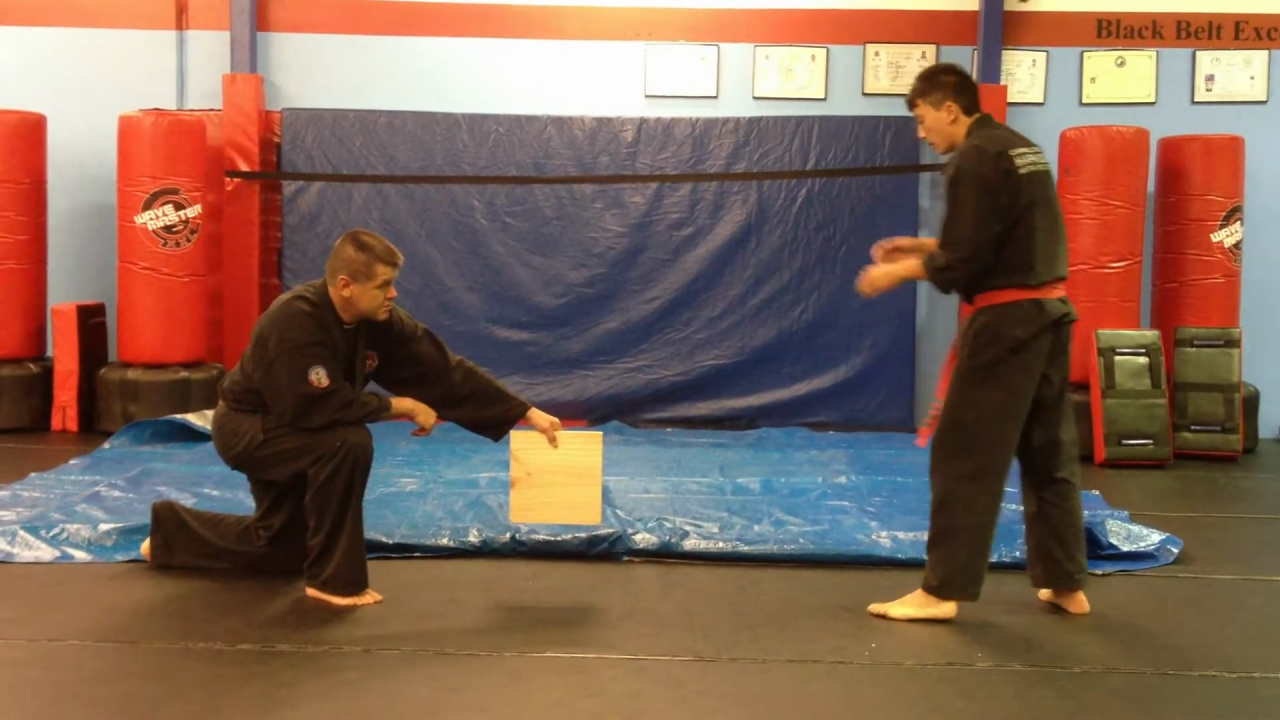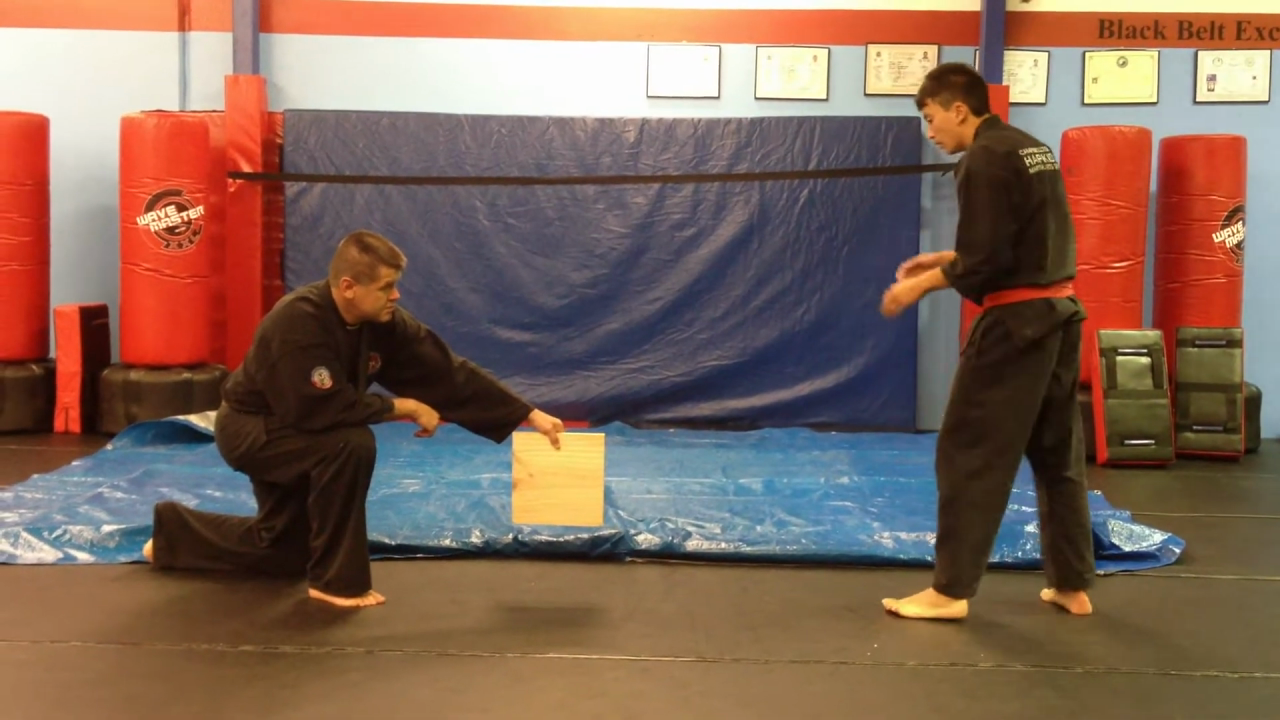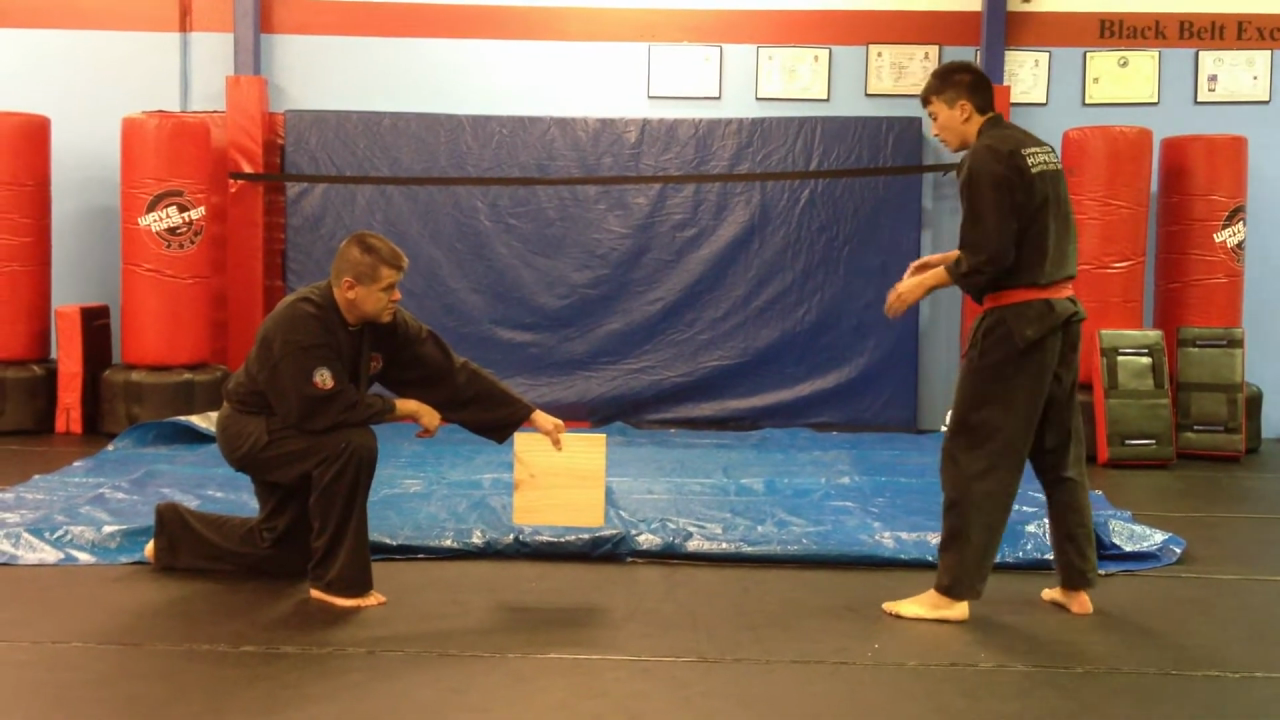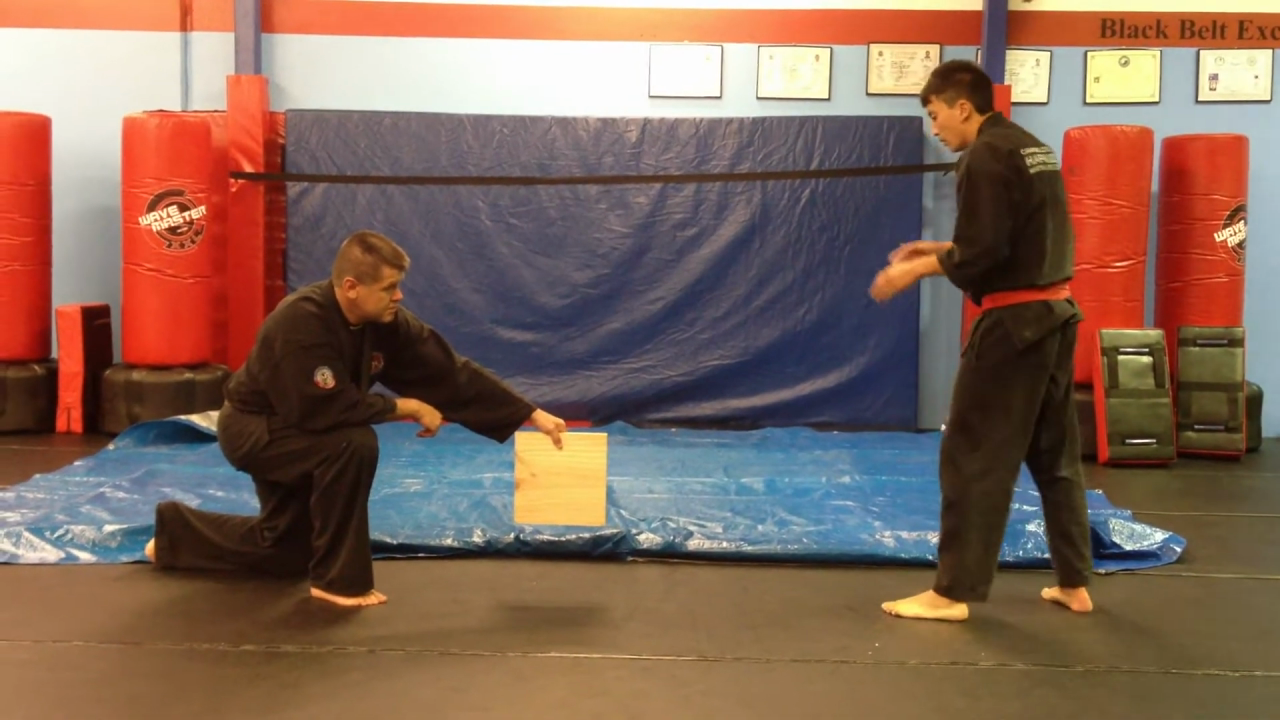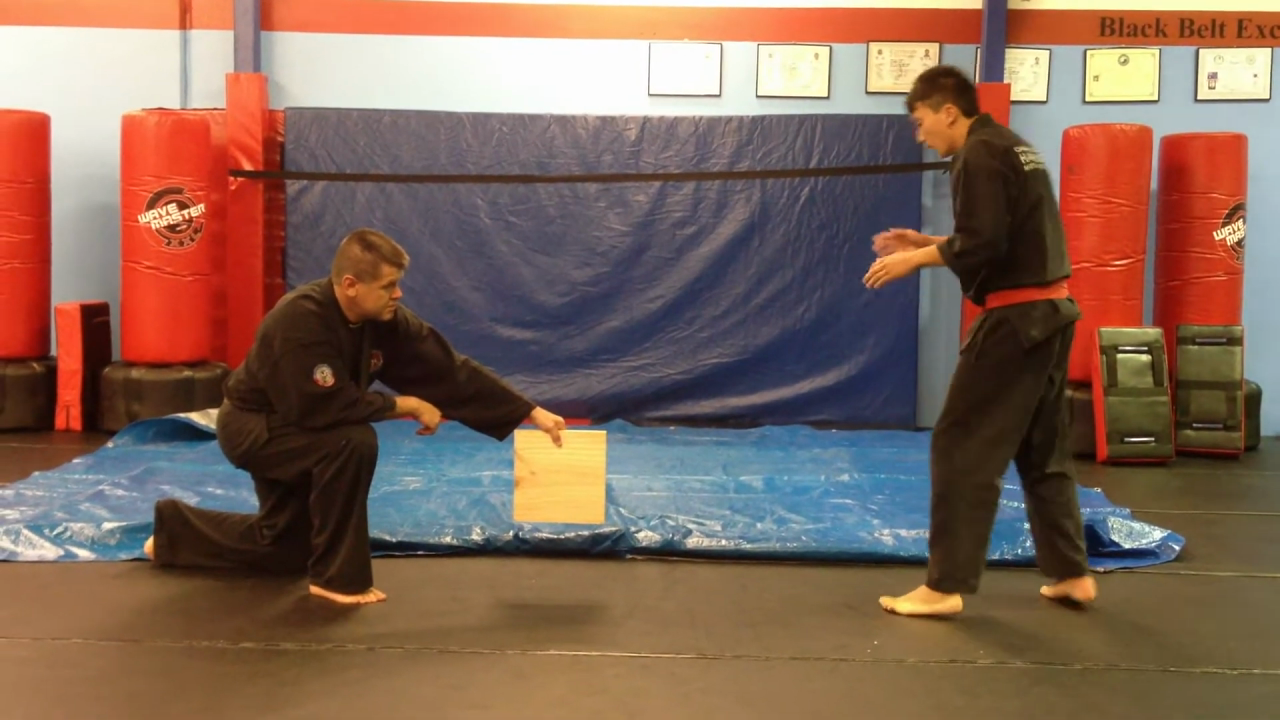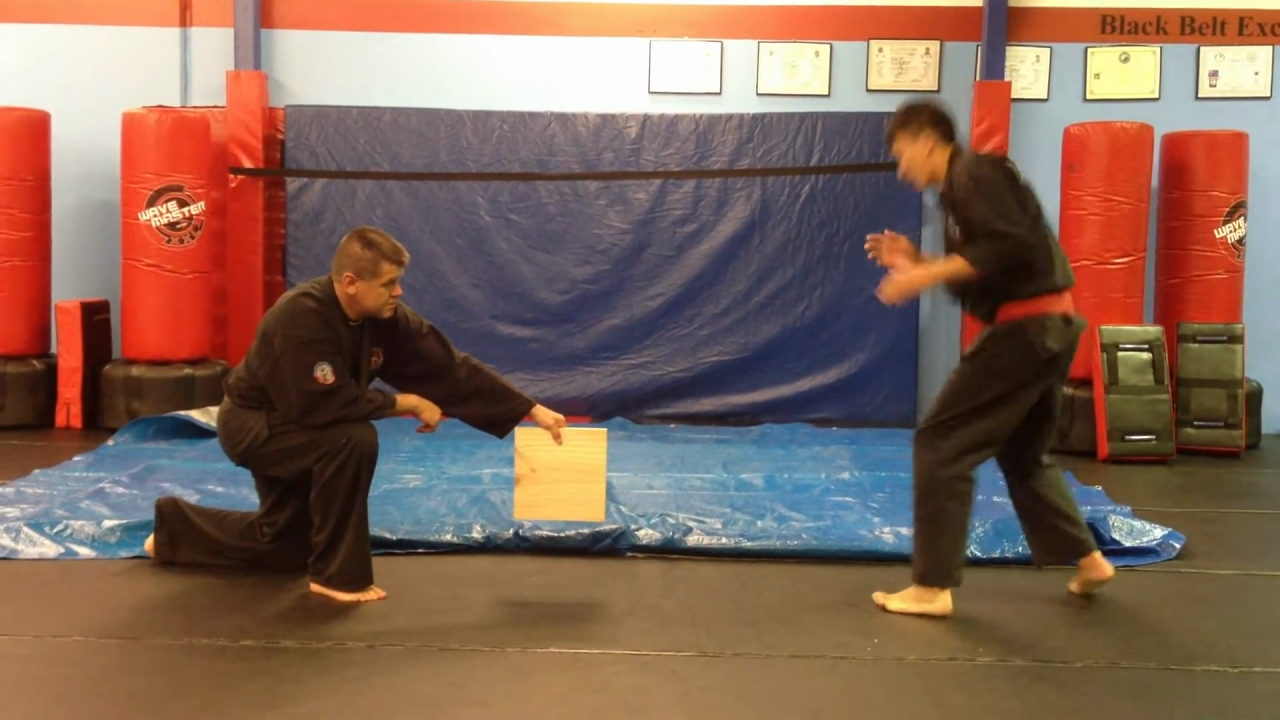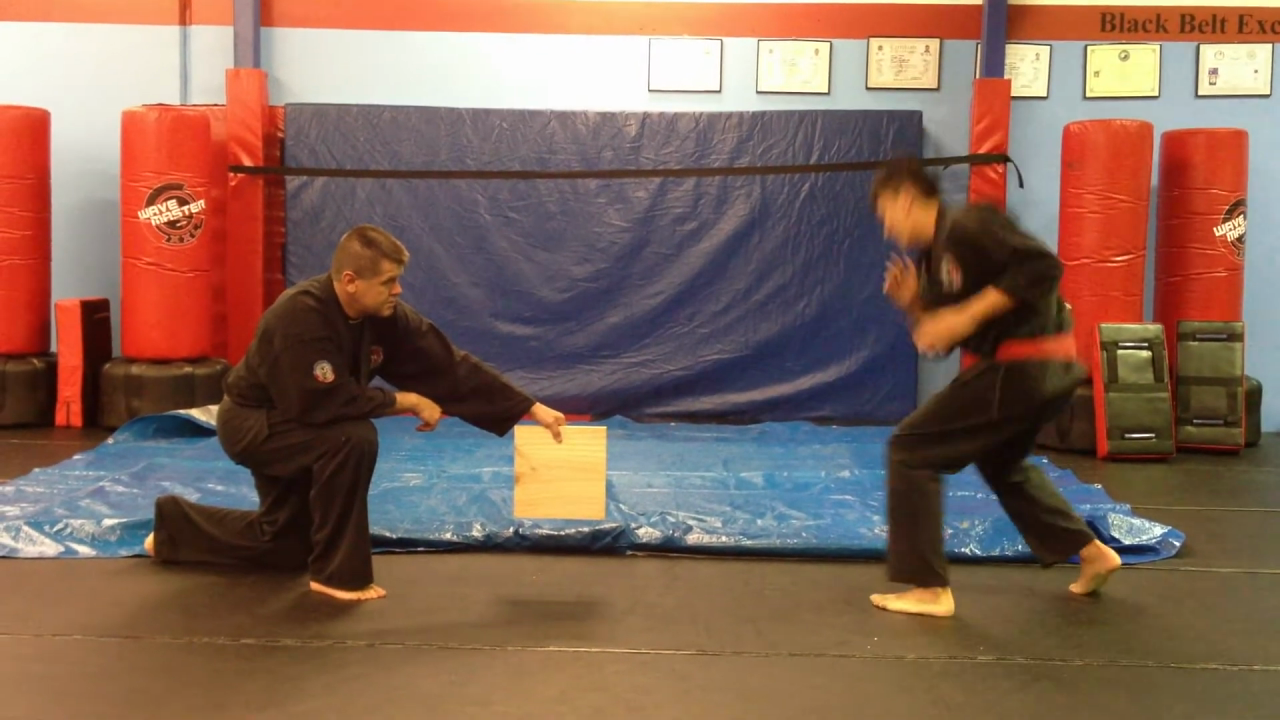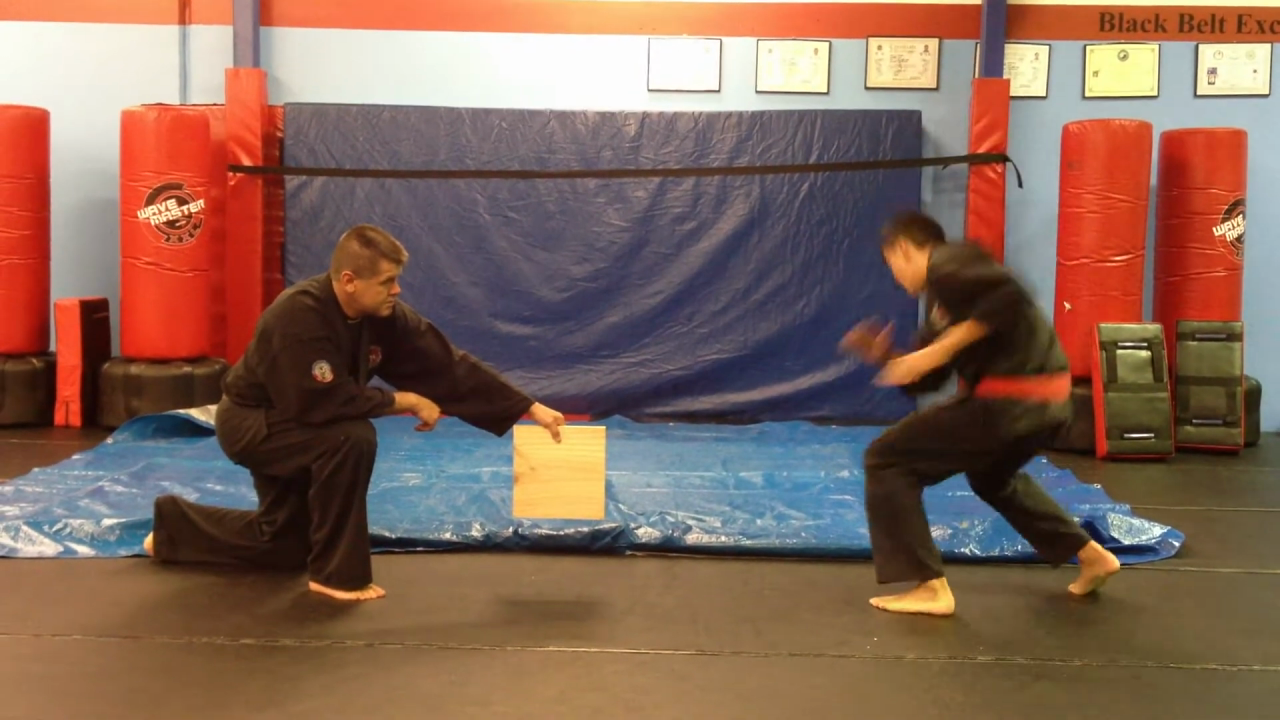
dt=0.1s
person 1, frame 1
left shoulder: (974, 160)
right shoulder: (1023, 149)
left elbow: (964, 257)
left wrist: (896, 274)
right wrist: (923, 245)
left hip: (1006, 320)
right hip: (1048, 313)
left knee: (964, 454)
right knee: (1051, 454)
left ankle: (943, 589)
right ankle: (1067, 584)
person 1, frame 2
left shoulder: (983, 160)
right shoulder: (1031, 148)
left elbow: (986, 259)
left wrist: (922, 283)
right wrist: (942, 259)
left hip: (1016, 320)
right hip: (1058, 312)
left knee: (970, 452)
right knee: (1059, 455)
left ankle: (949, 590)
right ankle: (1073, 586)
person 1, frame 3
left shoulder: (986, 159)
right shoulder: (1035, 148)
left elbow: (990, 258)
left wrist: (927, 281)
right wrist: (949, 258)
left hip: (1017, 320)
right hip: (1058, 312)
left knee: (975, 453)
right knee: (1060, 454)
left ankle: (953, 591)
right ankle: (1075, 585)
person 1, frame 4
left shoulder: (984, 156)
right shoulder: (1032, 149)
left elbow: (982, 251)
left wrist: (919, 267)
right wrist: (935, 252)
left hip: (1014, 321)
right hip: (1054, 312)
left knee: (974, 454)
right knee: (1055, 453)
left ankle: (953, 591)
right ankle: (1073, 582)
person 1, frame 5
left shoulder: (980, 155)
right shoulder: (1015, 150)
left elbow: (983, 242)
left wrist: (914, 259)
right wrist: (927, 243)
left hip: (1017, 319)
right hip: (1052, 311)
left knee: (965, 445)
right knee: (1044, 450)
left ankle: (945, 586)
right ankle: (1071, 573)
person 1, frame 6
left shoulder: (977, 175)
right shoulder: (959, 189)
left elbow: (1010, 243)
right elbow: (972, 273)
left wrist: (935, 272)
right wrist: (915, 262)
left hip: (1028, 329)
right hip: (1049, 330)
left knee: (943, 444)
right knee: (1022, 454)
left ankle: (932, 586)
right ankle: (1085, 558)
person 1, frame 7
left shoulder: (969, 226)
right shoulder: (934, 256)
left elbow: (1040, 266)
right elbow: (940, 338)
left wrist: (968, 315)
right wrist: (914, 306)
left hip: (1023, 369)
right hip: (1048, 369)
left knee: (911, 452)
right knee: (1000, 463)
left ankle: (928, 588)
right ankle: (1091, 552)
person 1, frame 8
left shoulder: (949, 267)
right shoulder: (940, 297)
left elbow: (1007, 294)
right elbow: (920, 382)
left wrist: (941, 348)
right wrist: (886, 356)
left hip: (1010, 402)
right hip: (1048, 404)
left knee: (885, 463)
right knee: (991, 478)
left ankle: (928, 585)
right ankle: (1090, 555)
person 2, frame 1
left shoulder: (379, 320)
right shoulder: (295, 321)
left elbow: (445, 371)
right elbow: (320, 407)
left wrist: (526, 412)
right wrist: (402, 406)
left hip: (290, 427)
right hip: (248, 427)
left knee: (283, 549)
right knee: (348, 444)
left ankle: (169, 532)
right ankle: (333, 578)
person 2, frame 2
left shoulder: (382, 321)
right shoulder: (298, 322)
left elbow: (447, 372)
right elbow: (324, 408)
left wrist: (528, 414)
right wrist: (404, 407)
left hip: (290, 430)
right hip: (250, 428)
left knee: (285, 550)
right knee: (351, 444)
left ankle: (172, 532)
right ankle: (335, 579)
person 2, frame 3
left shoulder: (384, 322)
right shoulder: (300, 323)
left elbow: (449, 373)
right elbow: (326, 409)
left wrist: (530, 415)
right wrist: (406, 407)
left hip: (293, 429)
right hip: (252, 429)
left knee: (287, 551)
right knee: (353, 445)
left ankle: (173, 533)
right ankle: (336, 579)
person 2, frame 4
left shoulder: (386, 322)
right shoulder: (301, 322)
left elbow: (451, 372)
right elbow: (326, 408)
left wrist: (531, 414)
right wrist: (407, 407)
left hip: (293, 430)
right hip: (254, 428)
left knee: (287, 550)
right knee: (354, 444)
left ankle: (175, 532)
right ankle: (338, 579)
person 2, frame 5
left shoulder: (385, 320)
right shoulder: (301, 320)
left elbow: (451, 371)
right elbow: (326, 406)
left wrist: (530, 412)
right wrist: (406, 405)
left hip: (293, 427)
right hip: (253, 426)
left knee: (286, 548)
right knee: (354, 442)
left ankle: (174, 529)
right ankle: (337, 576)
person 2, frame 6
left shoulder: (384, 318)
right shoulder: (301, 318)
left elbow: (450, 368)
right elbow: (326, 404)
left wrist: (530, 409)
right wrist: (407, 403)
left hip: (292, 425)
right hip: (253, 424)
left knee: (288, 545)
right knee: (353, 441)
left ankle: (174, 528)
right ankle: (337, 574)
person 2, frame 7
left shoulder: (384, 316)
right shoulder: (301, 316)
left elbow: (450, 366)
right elbow: (326, 402)
left wrist: (530, 407)
right wrist: (406, 401)
left hip: (292, 423)
right hip: (253, 423)
left knee: (288, 544)
right knee: (354, 439)
left ankle: (174, 527)
right ankle: (337, 573)
person 2, frame 8
left shoulder: (383, 315)
right shoulder: (299, 315)
left elbow: (448, 366)
right elbow: (324, 402)
left wrist: (529, 407)
right wrist: (405, 401)
left hip: (291, 424)
right hip: (251, 422)
left knee: (286, 543)
right knee: (352, 439)
left ankle: (174, 526)
right ankle: (336, 573)
